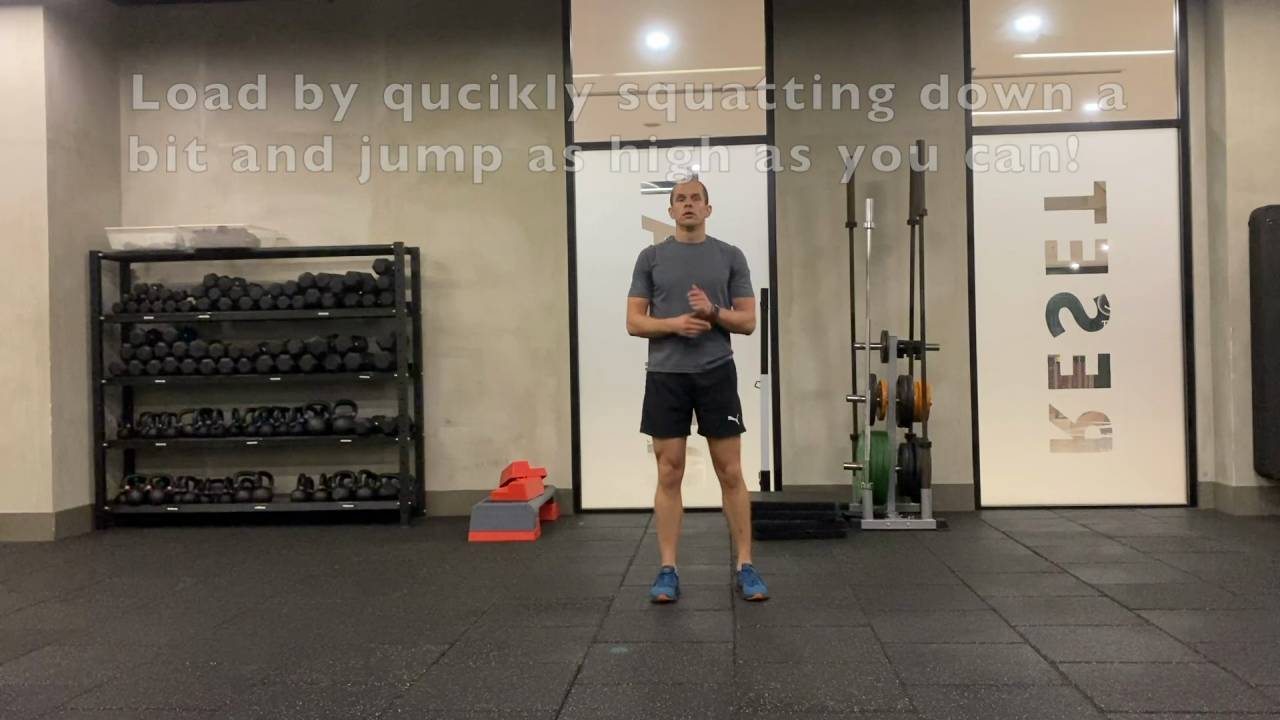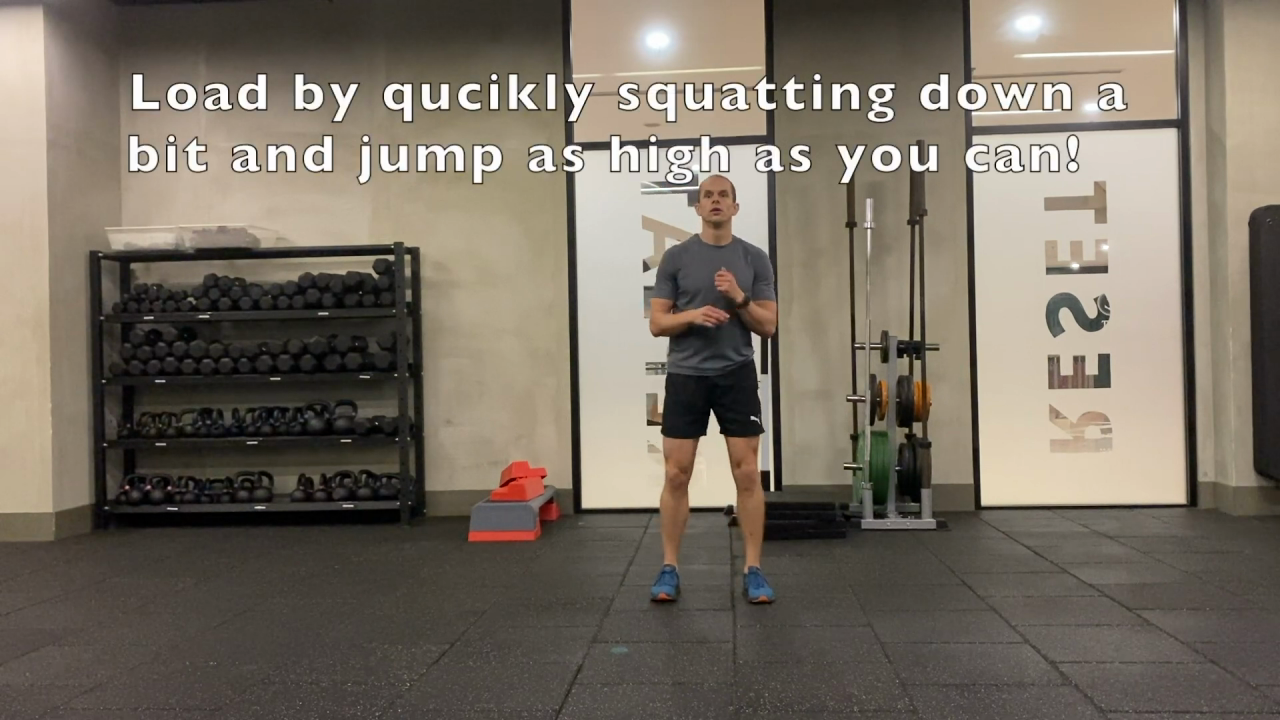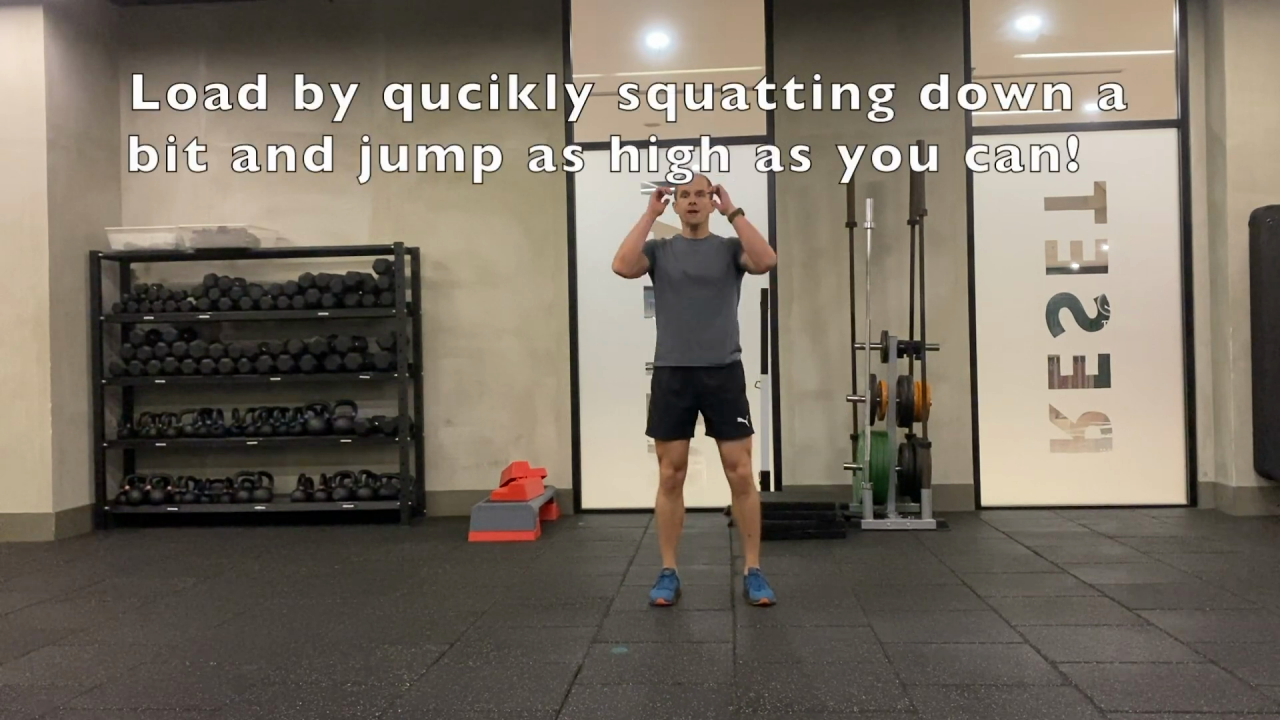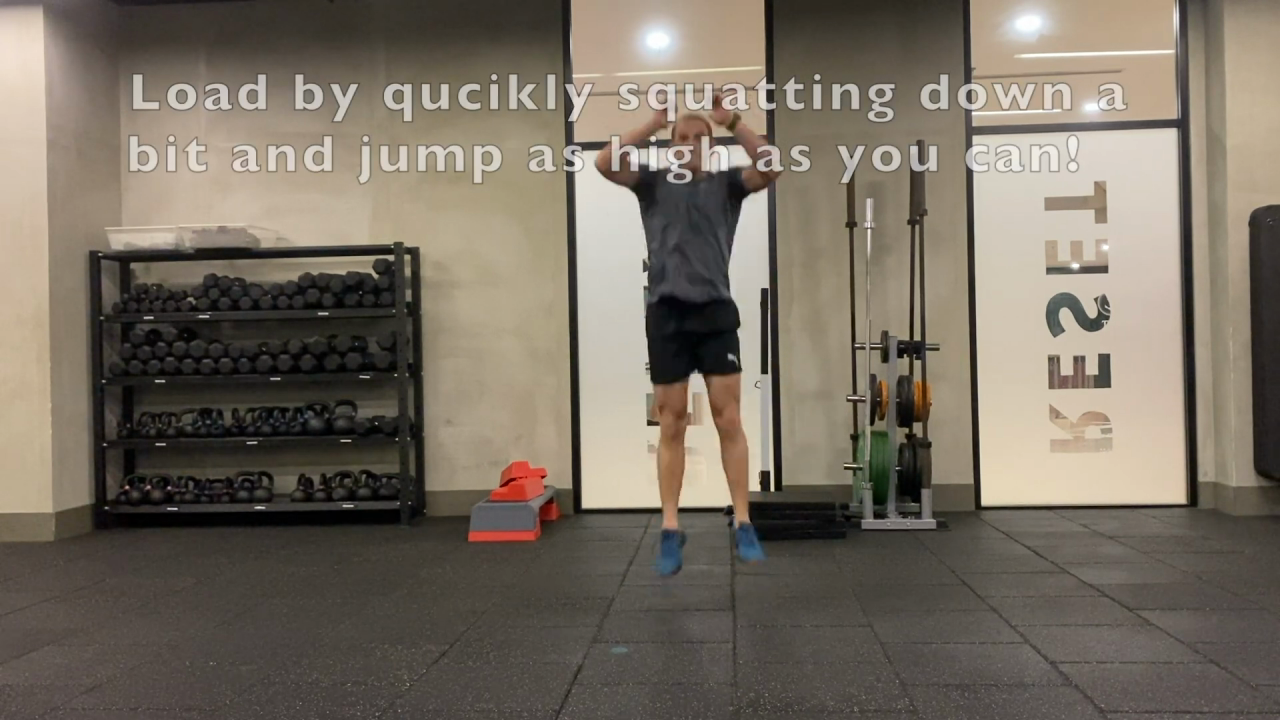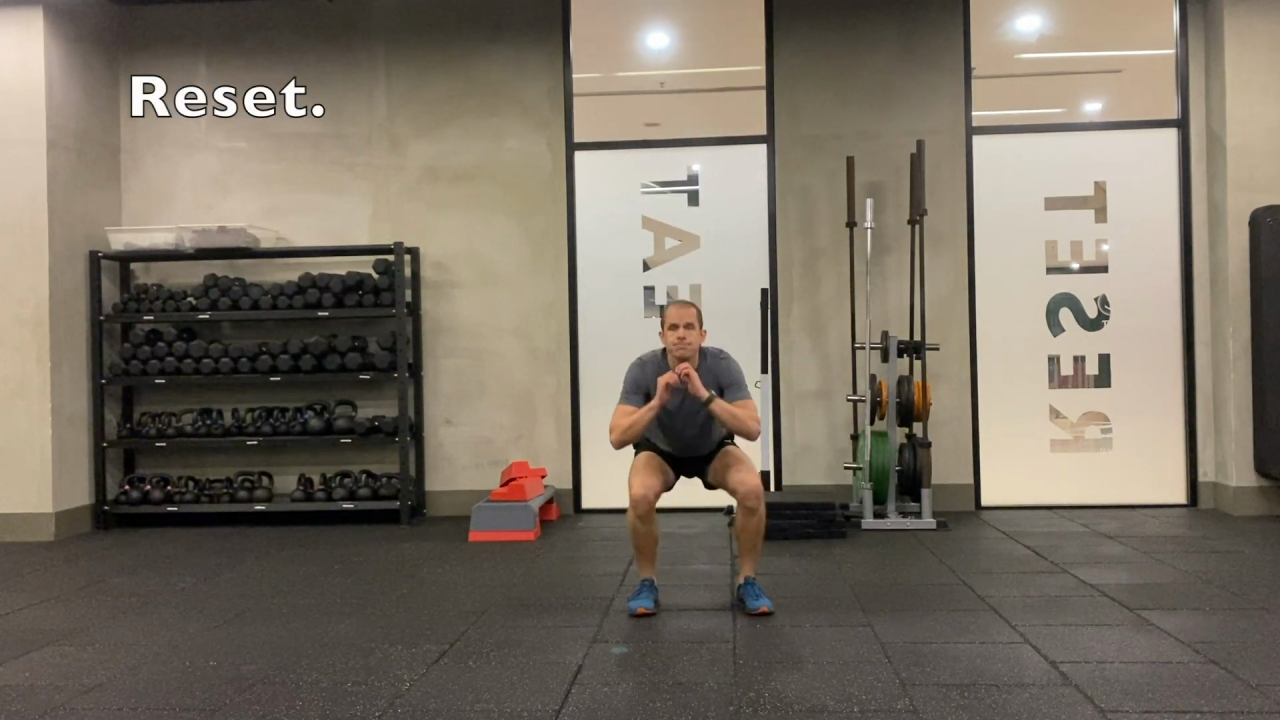
dt=1s
person 1, frame 1
left shoulder: (730, 256)
right shoulder: (651, 257)
left elbow: (748, 320)
right elbow: (634, 320)
left wrist: (715, 312)
right wrist: (671, 324)
left hip: (717, 374)
right hip: (666, 375)
left knee: (730, 473)
right knee: (669, 475)
left ankle: (744, 566)
right ankle: (668, 569)
person 1, frame 2
left shoulder: (755, 258)
right shoulder: (675, 257)
left elbow: (768, 326)
right elbow: (657, 323)
left wrist: (739, 298)
right wrist: (691, 315)
left hip: (737, 376)
right hip: (686, 377)
left knee: (748, 475)
right knee: (676, 476)
left ankle: (752, 569)
right ankle: (669, 568)
person 1, frame 3
left shoulder: (730, 248)
right shoulder: (659, 250)
left elbow: (766, 261)
right elbow: (622, 267)
left wrist: (734, 211)
right wrist: (649, 214)
left hip: (724, 373)
right hip: (671, 375)
left knee: (741, 476)
right knee: (670, 478)
left ankle: (753, 571)
right ankle: (668, 572)
person 1, frame 4
left shoulder: (728, 183)
right shoulder: (651, 182)
left elbow: (770, 170)
right elbow: (605, 165)
left wrist: (733, 122)
right wrist: (652, 125)
left hip: (716, 313)
right hip: (666, 313)
left knee: (728, 421)
right knee: (671, 425)
left ankle: (743, 523)
right ankle: (670, 529)
person 1, frame 5
left shoulder: (722, 365)
right shoulder: (644, 370)
left elbow: (752, 428)
right elbow: (618, 437)
left wrist: (705, 395)
right wrist: (658, 402)
left hip: (712, 448)
right hip: (660, 450)
left knee: (751, 490)
right knee: (640, 497)
left ankle: (747, 581)
right ankle: (647, 582)
